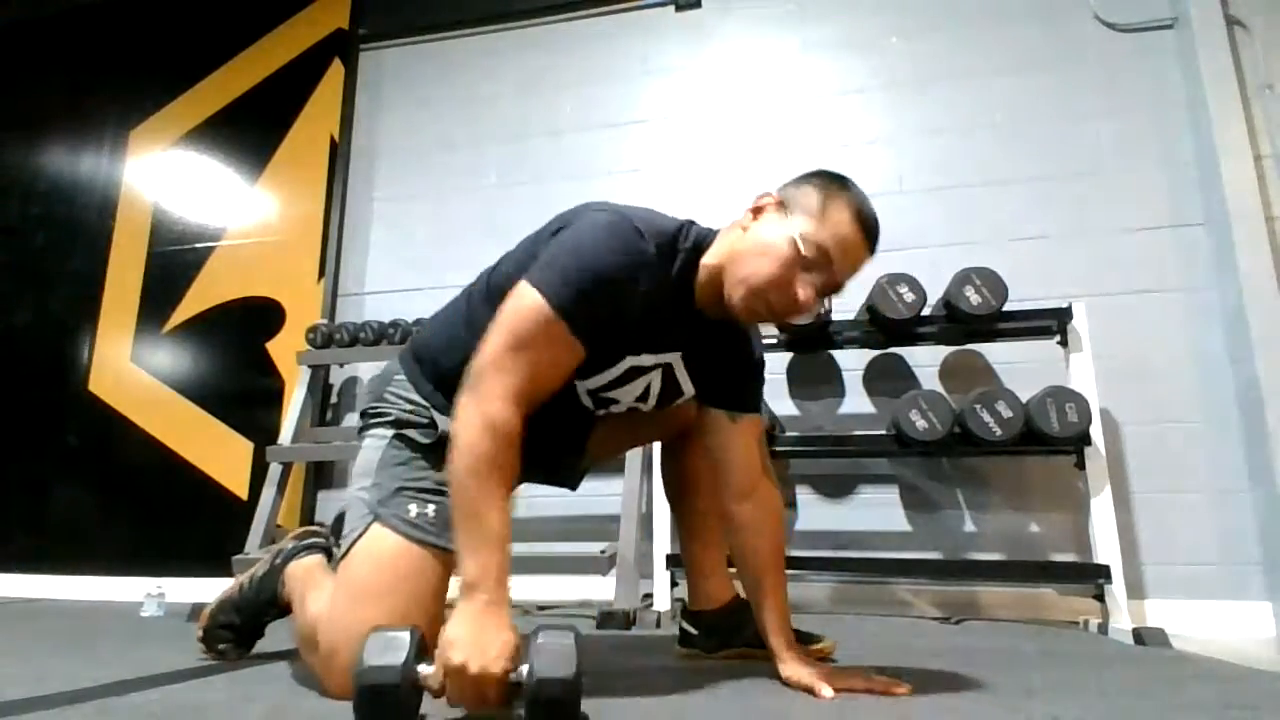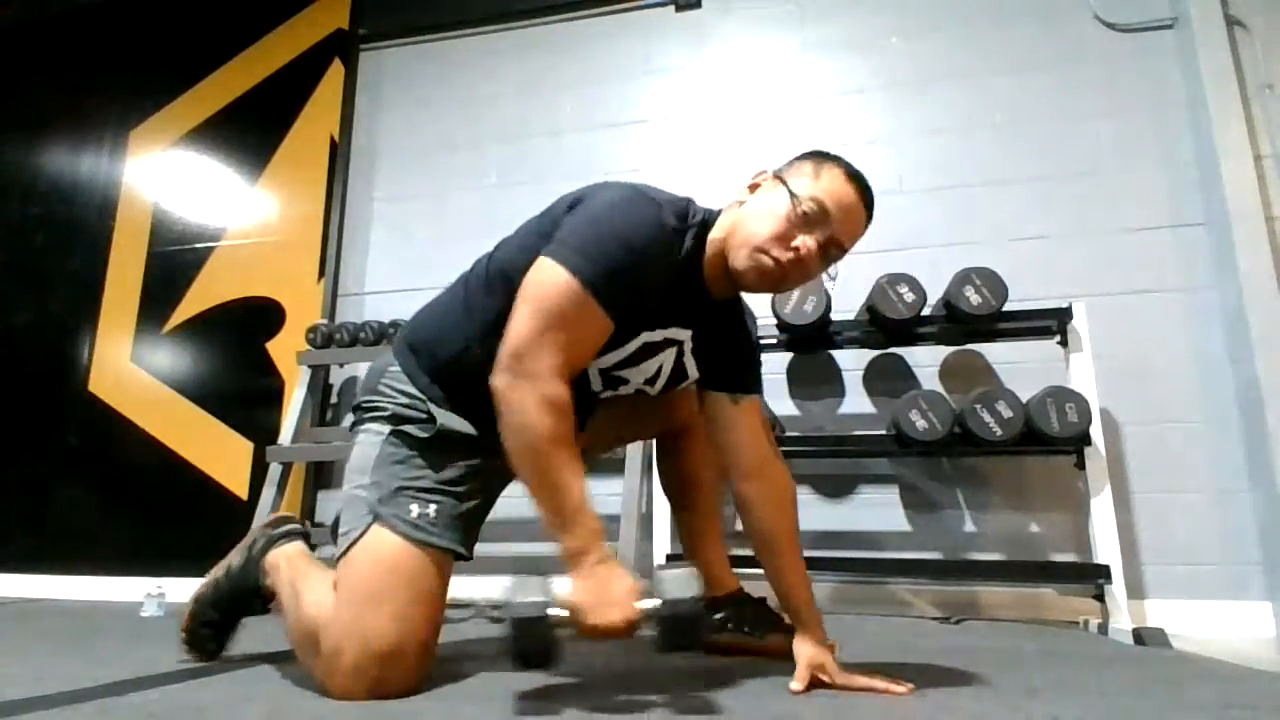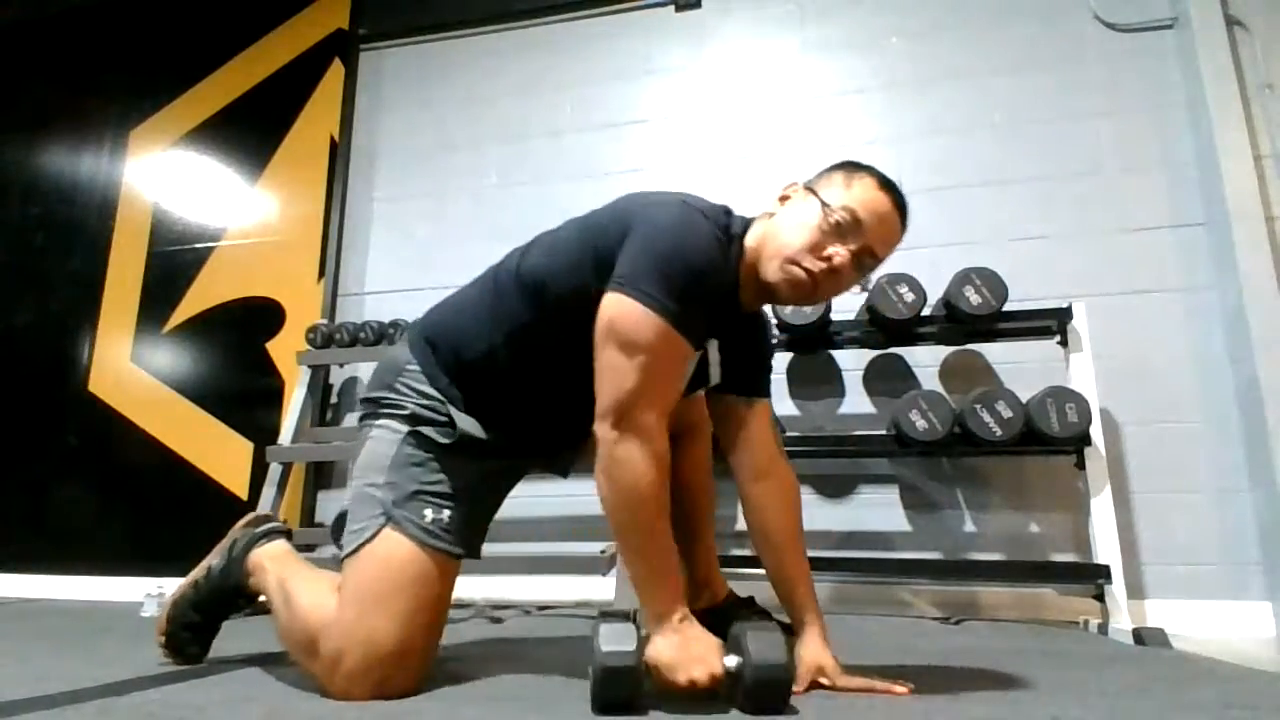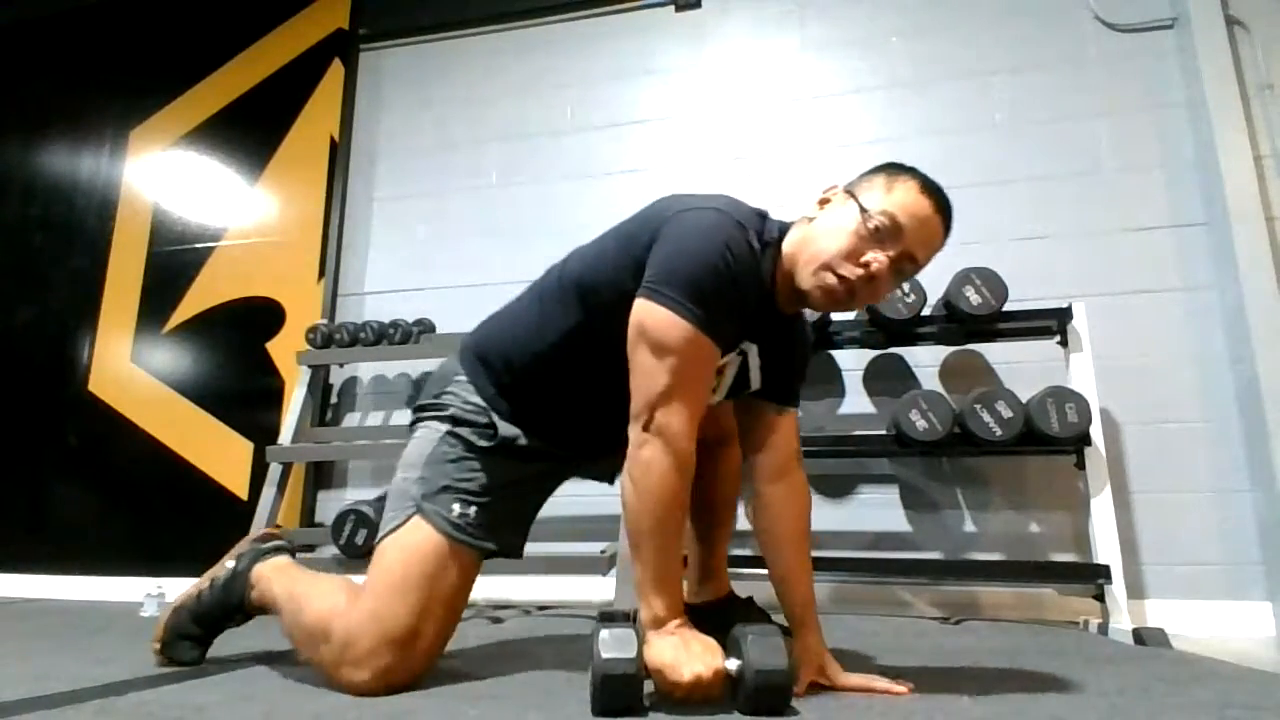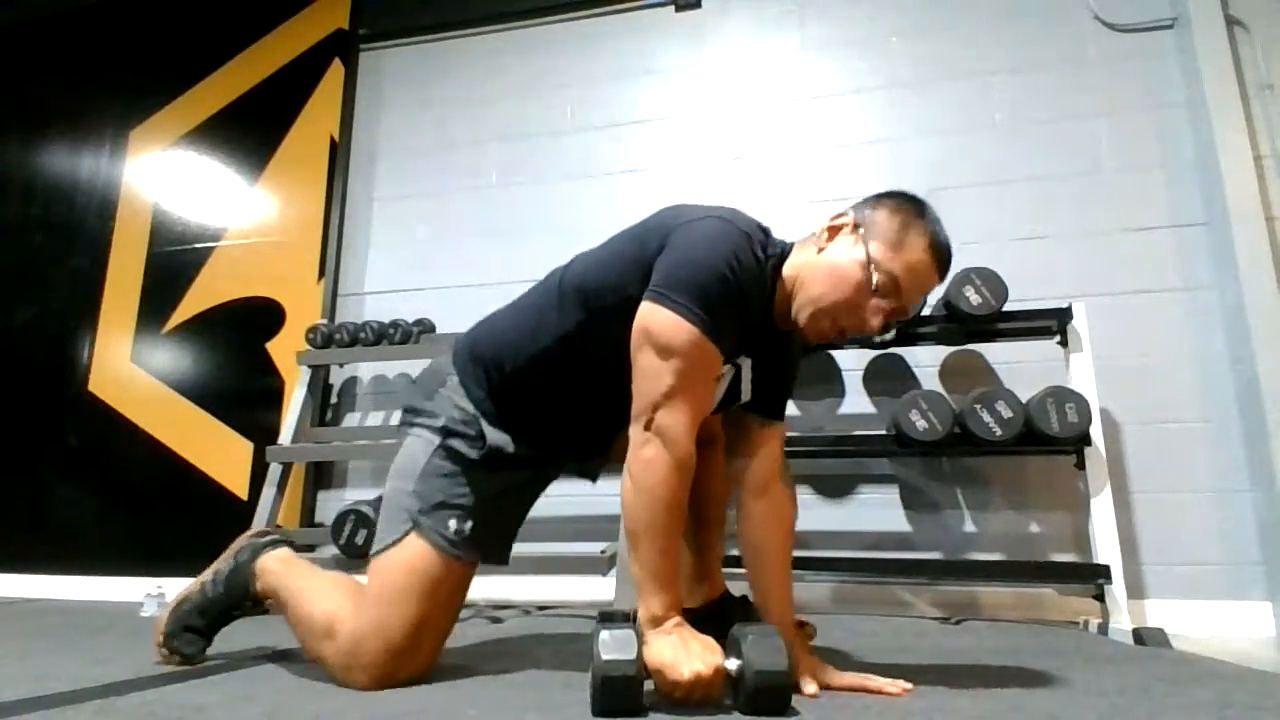
dt=0.3s
person 1, frame 1
left shoulder: (731, 344)
right shoulder: (621, 251)
left elbow: (747, 488)
right elbow: (489, 405)
left wrist: (783, 648)
right wrist: (483, 599)
right hip: (434, 416)
right knee: (364, 665)
left ankle: (712, 614)
right ankle: (300, 570)
person 1, frame 2
left shoulder: (723, 324)
right shoulder: (633, 224)
left elbow: (756, 471)
right elbow: (522, 378)
left wrist: (809, 630)
right wrist: (590, 560)
right hip: (432, 407)
right knee: (368, 667)
left ankle: (719, 604)
right ankle: (279, 559)
person 1, frame 3
left shoulder: (744, 329)
right shoulder: (684, 239)
left elbow: (763, 472)
right elbow: (624, 433)
left wrist: (812, 632)
right wrist: (666, 621)
left hip: (542, 421)
right hip: (441, 407)
right knee: (366, 670)
left ankle: (711, 605)
right ankle: (262, 558)
person 1, frame 4
left shoulder: (785, 332)
right shoulder: (714, 240)
left elbow: (776, 474)
right elbow: (657, 434)
left wrist: (808, 640)
right wrist: (661, 624)
left hip: (582, 426)
right hip: (487, 413)
right knee: (375, 660)
left ankle: (712, 600)
right ankle: (260, 574)
person 1, frame 5
left shoulder: (777, 343)
right shoulder: (719, 252)
left elbow: (761, 486)
right elbow: (658, 435)
left wrist: (789, 647)
right wrist: (660, 625)
left hip: (572, 428)
right hip: (478, 416)
right knee: (377, 659)
left ankle: (704, 600)
right ankle: (265, 568)
